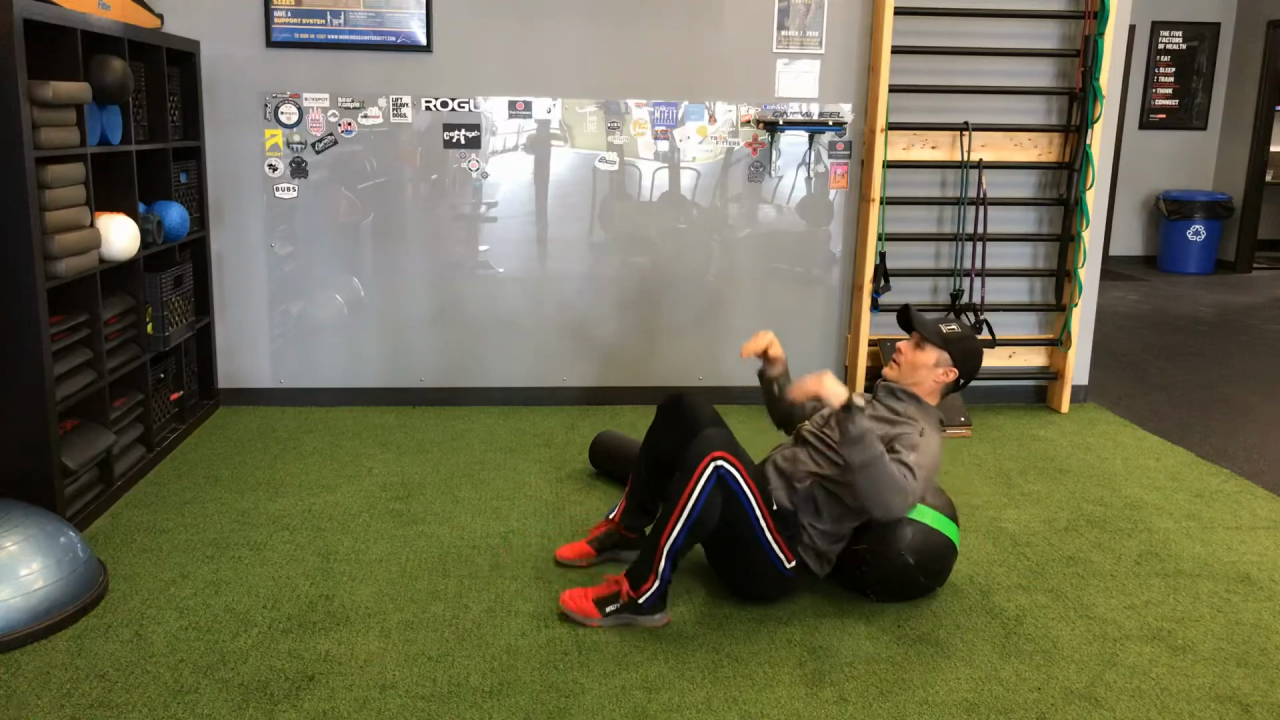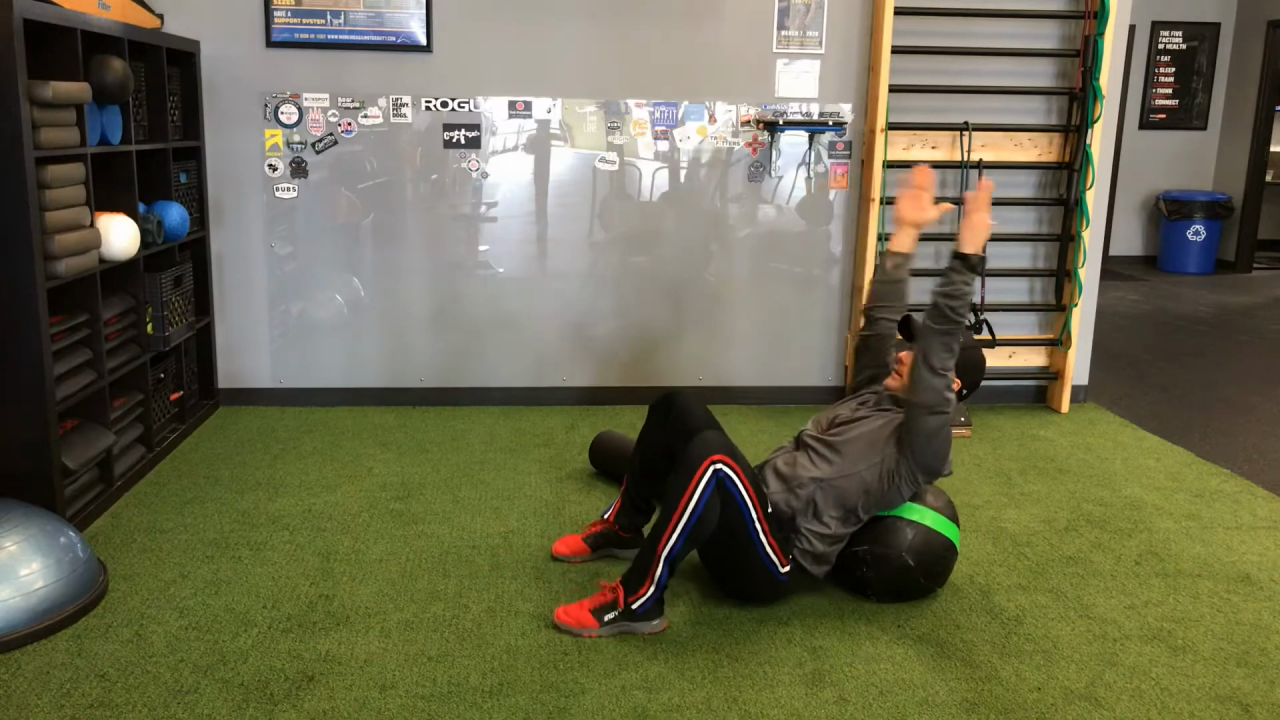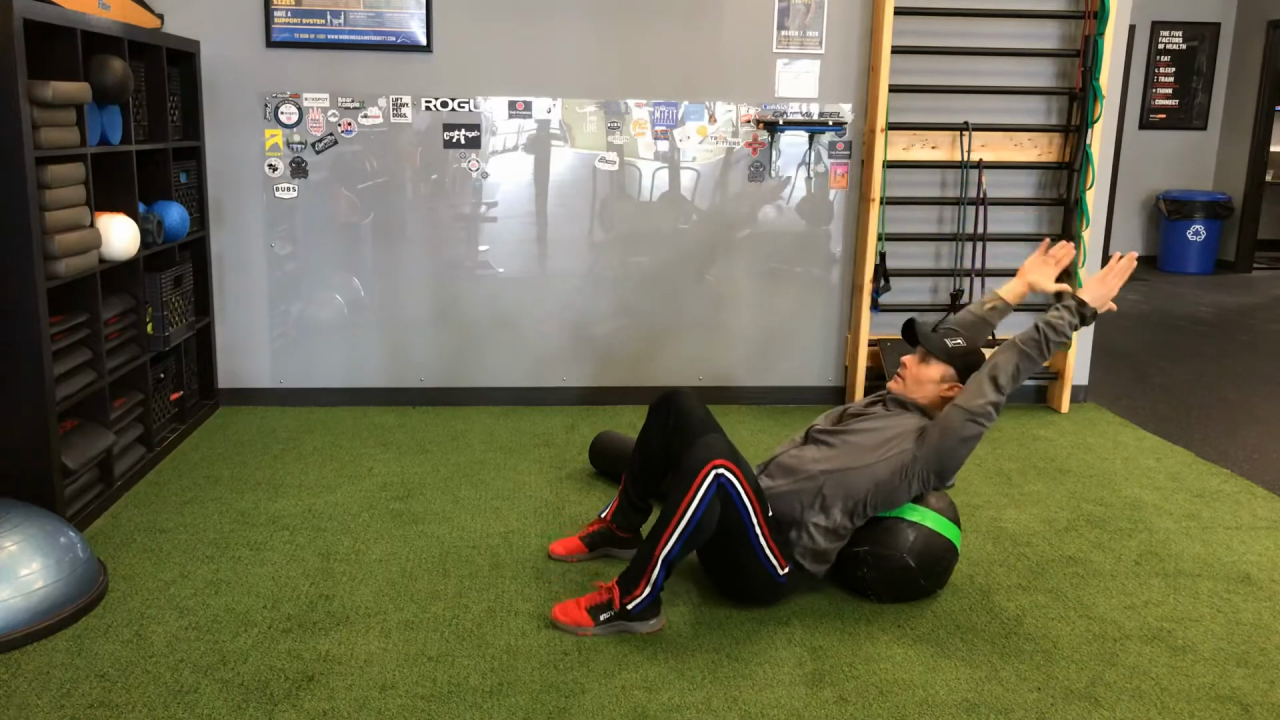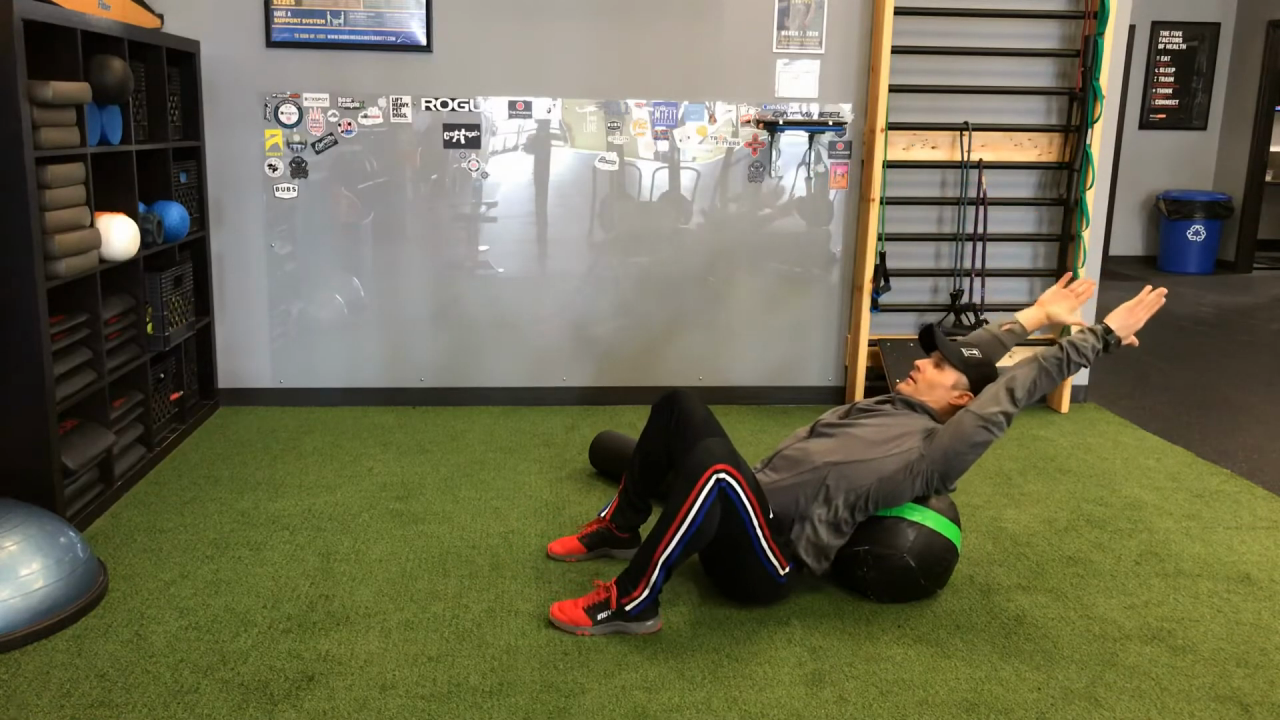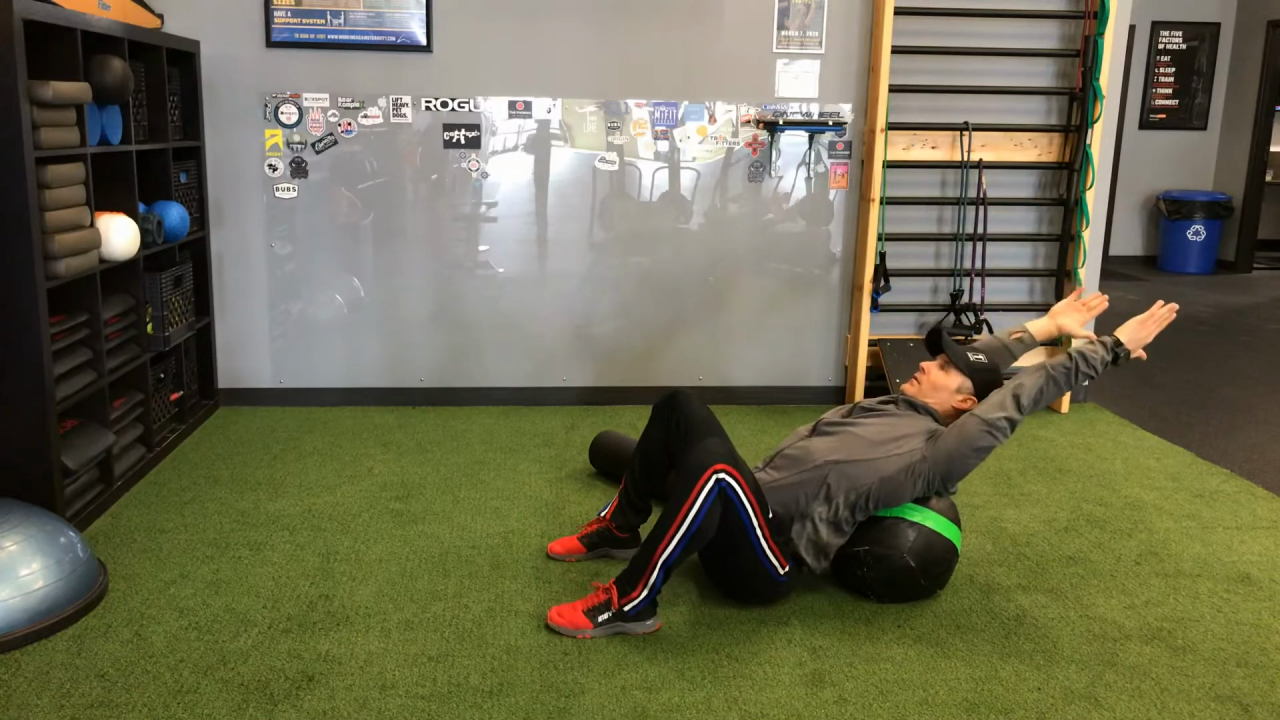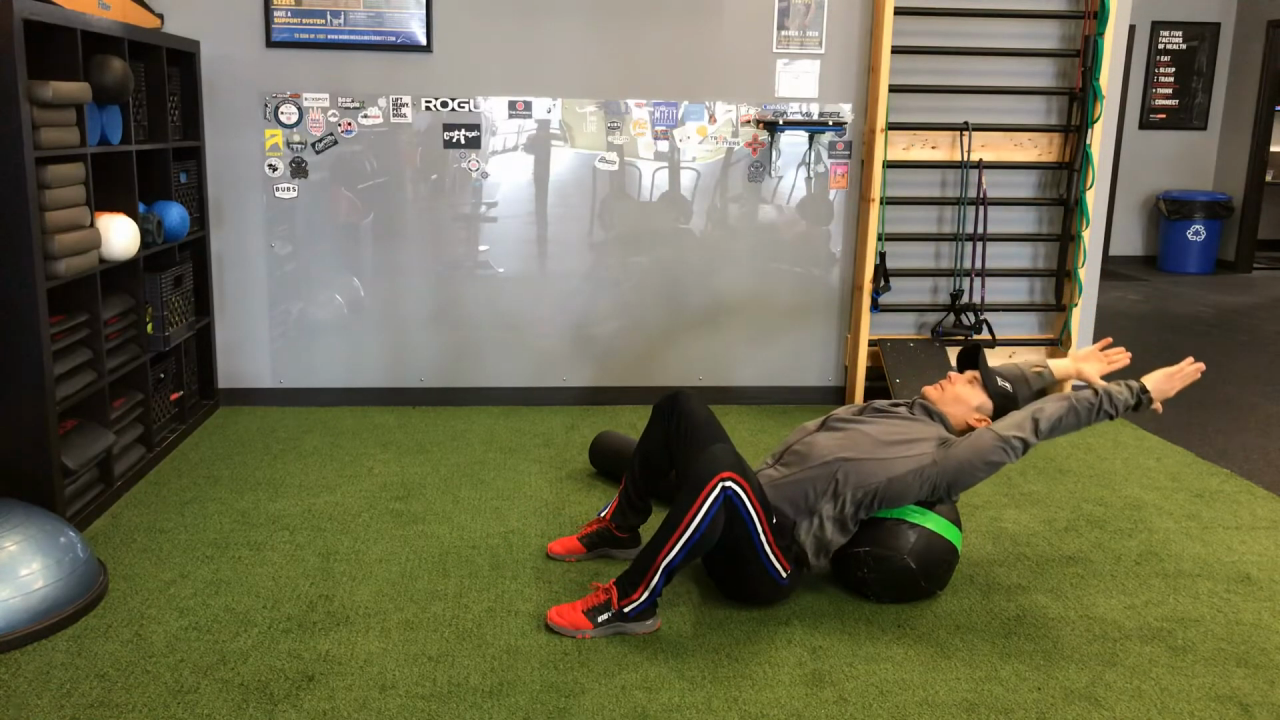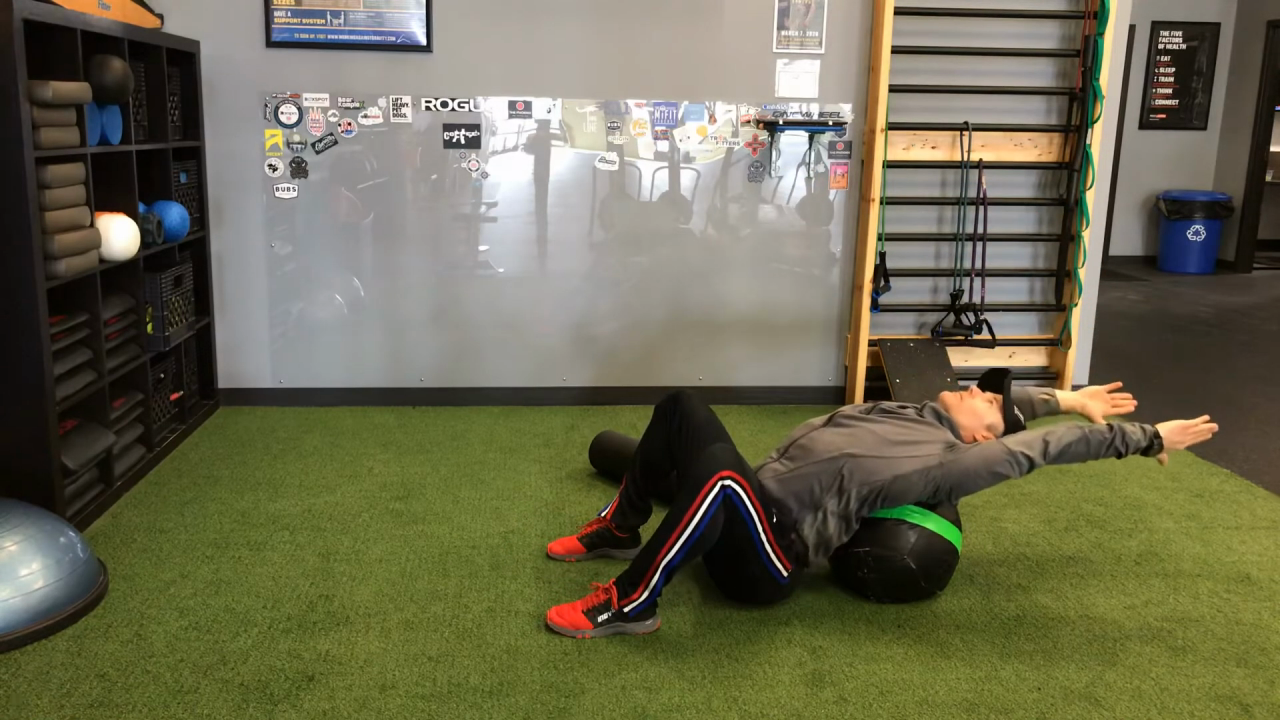
dt=0.7s
person 1, frame 1
left shoulder: (918, 438)
right shoulder: (876, 400)
left elbow: (888, 500)
right elbow: (795, 421)
left wrist: (846, 405)
right wrist: (775, 365)
left hip: (773, 558)
right hip: (750, 510)
left knee: (713, 449)
right knee: (684, 409)
left ankle: (640, 594)
right ankle: (627, 531)
person 1, frame 2
left shoulder: (921, 444)
right shoulder: (875, 395)
left elbow: (938, 357)
right elbow: (878, 318)
left wrist: (965, 257)
right wrist: (905, 234)
left hip: (767, 561)
right hip: (746, 511)
left knee: (709, 456)
right knee: (675, 408)
left ankle: (637, 605)
right ankle: (621, 530)
person 1, frame 3
left shoulder: (930, 446)
right shoulder: (890, 403)
left elbow: (999, 376)
right elbow: (950, 341)
left wrist: (1077, 306)
right wrist: (1017, 288)
left hip: (766, 559)
right hip: (747, 514)
left knee: (712, 462)
right knee: (677, 406)
left ankle: (632, 603)
right ankle: (620, 529)
person 1, frame 4
left shoulder: (934, 449)
right shoulder: (891, 408)
left elbow: (1012, 392)
right elbow: (963, 354)
left wrist: (1100, 336)
right wrist: (1034, 316)
left hip: (765, 559)
right hip: (740, 514)
left knee: (712, 464)
right knee: (678, 406)
left ankle: (630, 604)
right ankle: (617, 531)
person 1, frame 5
left shoulder: (936, 451)
right shoulder: (893, 408)
left elbow: (1016, 399)
right elbow: (968, 360)
left wrist: (1110, 346)
right wrist: (1044, 327)
left hip: (766, 555)
right hip: (742, 513)
left knee: (710, 465)
right knee: (679, 407)
left ankle: (629, 604)
right ankle: (619, 530)
person 1, frame 6
left shoulder: (946, 458)
right shoulder: (907, 413)
left elbow: (1030, 425)
right elbow: (986, 375)
left wrist: (1138, 393)
right wrist: (1064, 366)
left hip: (765, 557)
right hip: (742, 508)
left knee: (716, 473)
right knee: (679, 407)
left ankle: (629, 605)
right ankle: (618, 530)
person 1, frame 7
left shoulder: (949, 460)
right shoulder: (917, 416)
left elbow: (1038, 450)
right elbow: (999, 388)
left wrist: (1147, 438)
right wrist: (1066, 398)
left hip: (765, 554)
right hip: (746, 505)
left knee: (717, 472)
right knee: (681, 407)
left ankle: (628, 604)
right ankle: (618, 529)
